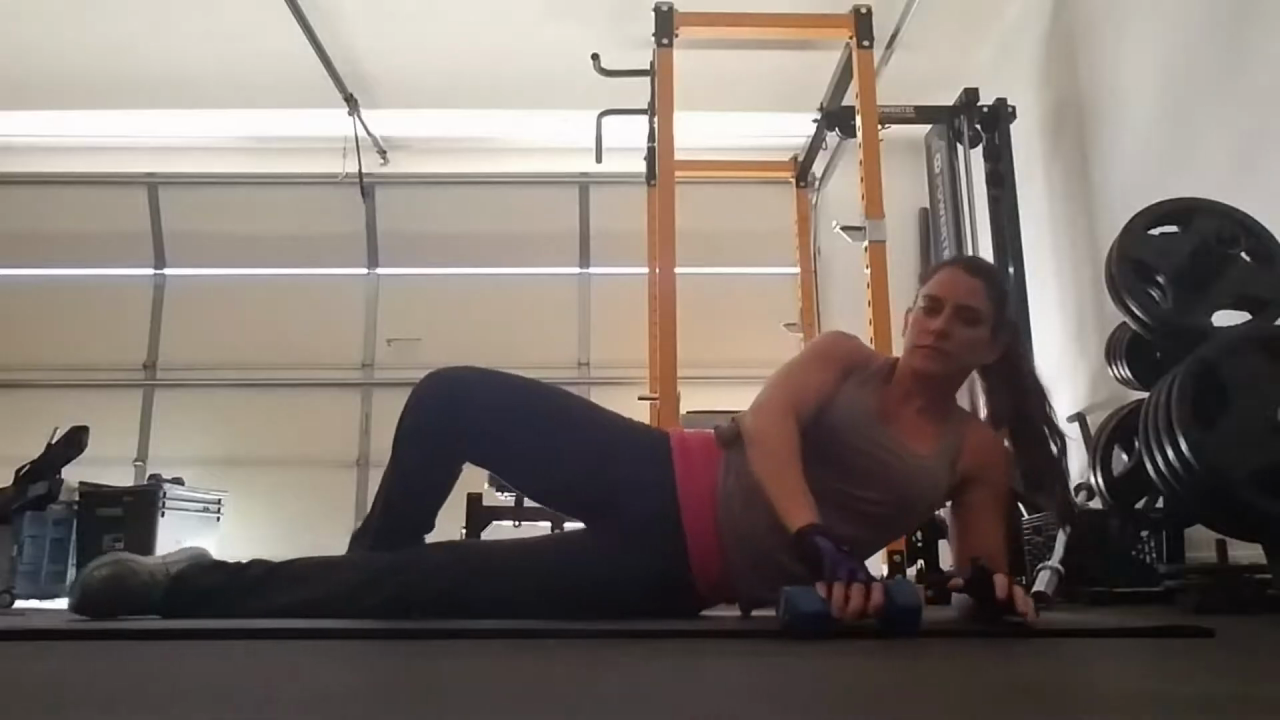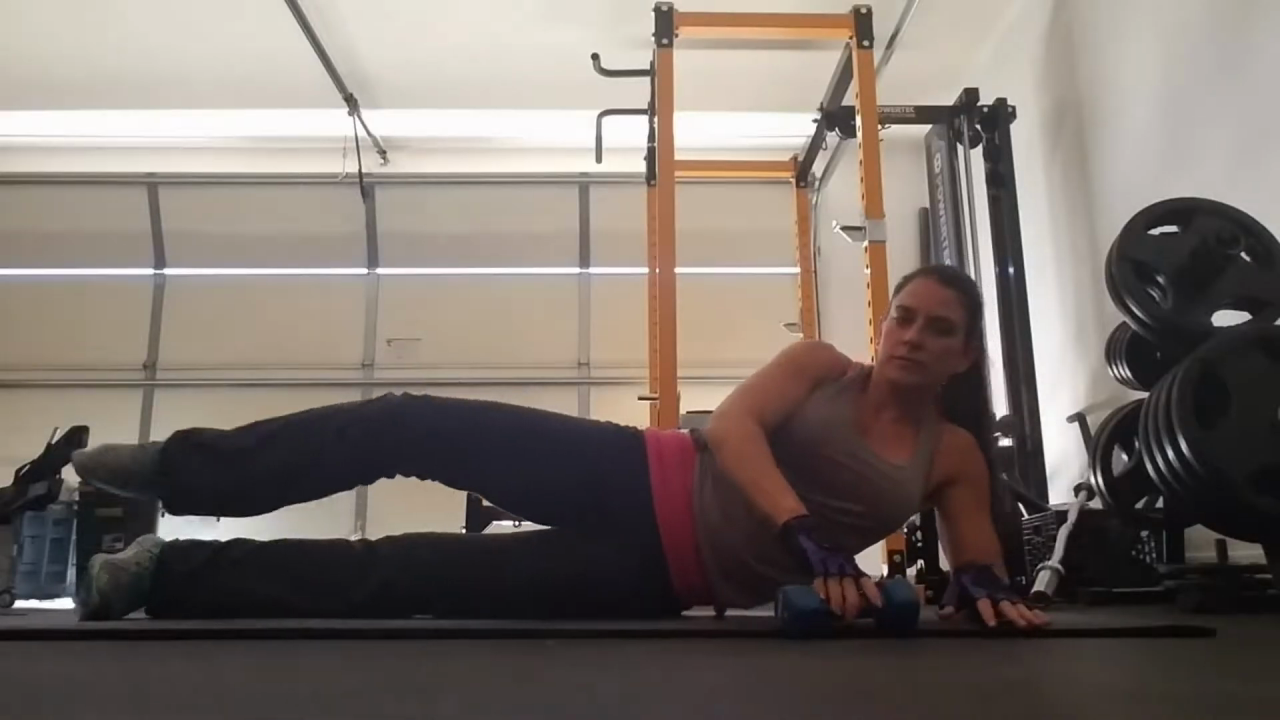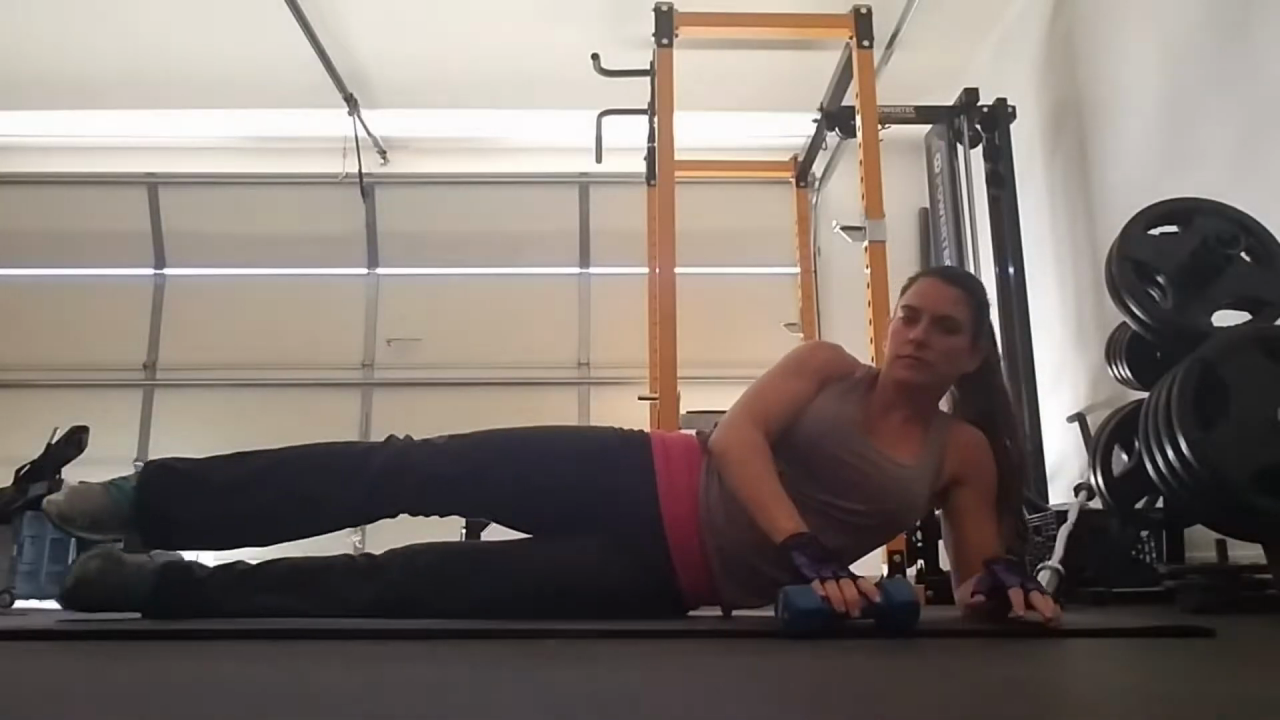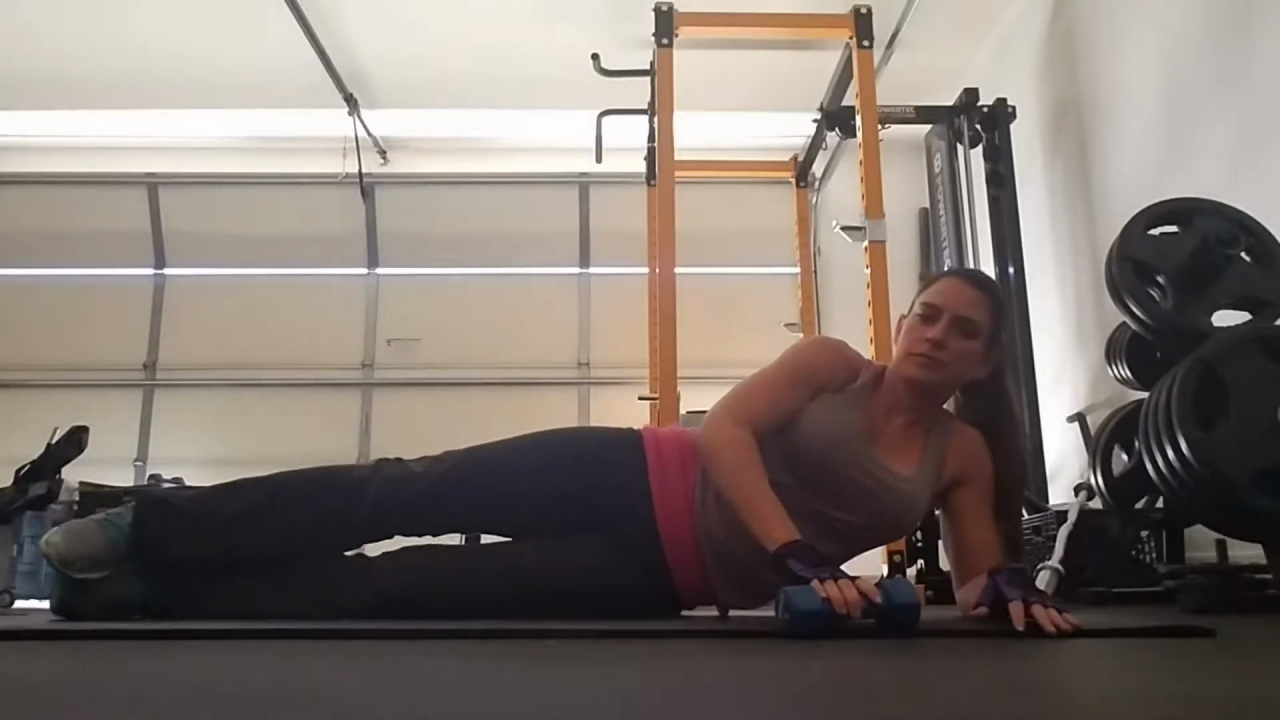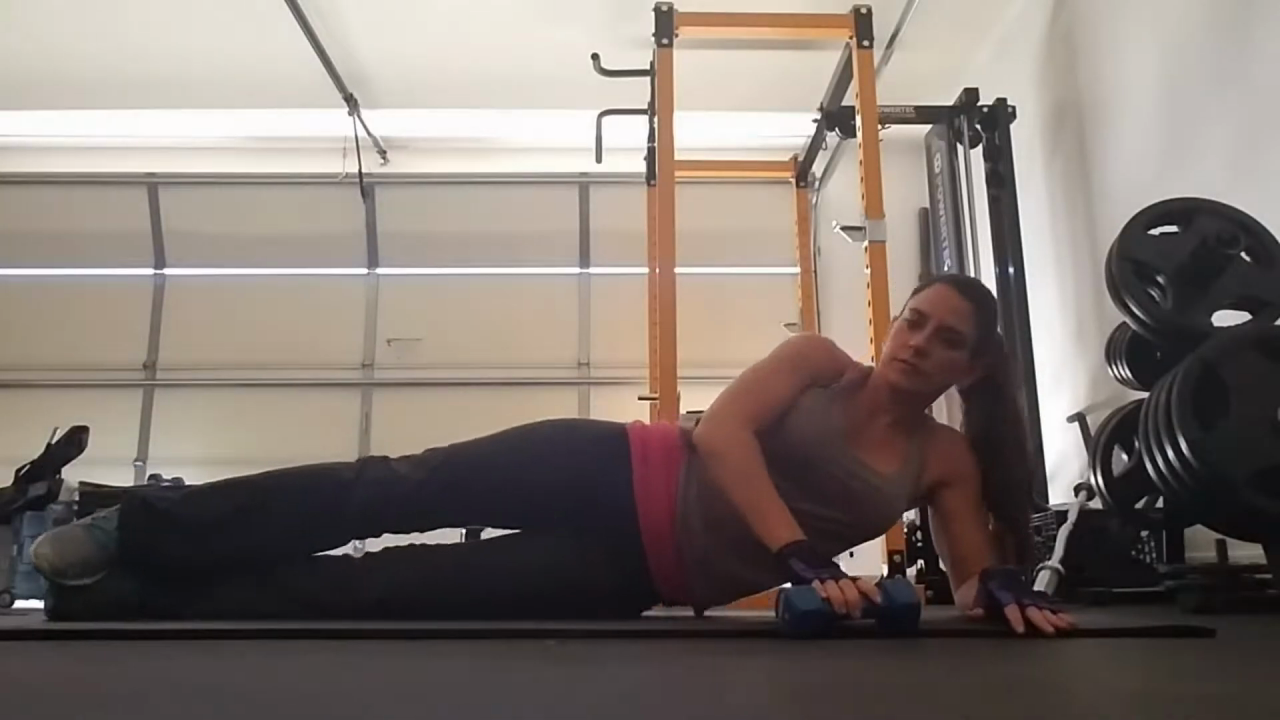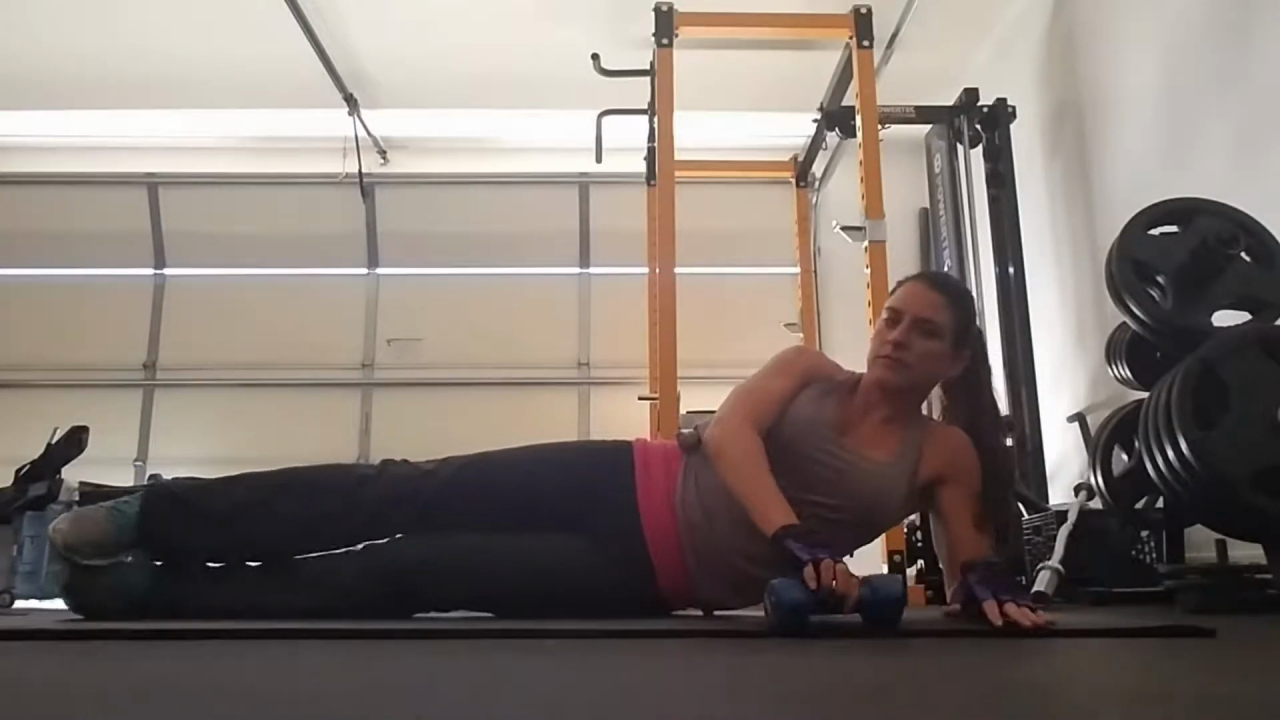
dt=0.4s
person 1, frame 1
left shoulder: (978, 453)
right shoulder: (843, 357)
left elbow: (983, 572)
right elbow: (767, 424)
left wrist: (994, 586)
right wrist: (816, 534)
left hip: (681, 575)
right hip: (663, 480)
left knee: (443, 583)
right knee: (456, 398)
left ankle: (194, 591)
right ankle: (372, 563)
person 1, frame 2
left shoulder: (953, 456)
right shoulder: (819, 366)
left elbow: (979, 568)
right elbow: (730, 427)
left wrist: (982, 585)
right wrist: (805, 535)
left hip: (657, 575)
right hip: (639, 478)
left knee: (412, 576)
right knee: (410, 426)
left ankle: (174, 574)
right ankle: (181, 469)
person 1, frame 3
left shoulder: (964, 455)
right shoulder: (827, 366)
left elbow: (980, 573)
right elbow: (737, 435)
left wrist: (1004, 580)
right wrist: (805, 548)
left hip: (664, 579)
right hip: (642, 482)
left knee: (418, 583)
right knee: (416, 472)
left ankle: (166, 588)
right ankle: (148, 498)
person 1, frame 4
left shoulder: (962, 455)
right shoulder: (831, 364)
left elbow: (979, 576)
right elbow: (722, 429)
left wrist: (1008, 586)
right wrist: (798, 555)
left hip: (660, 578)
right hip: (638, 482)
left knee: (410, 589)
right knee: (413, 494)
left ankle: (152, 591)
right ankle: (144, 530)
person 1, frame 5
left shoulder: (945, 460)
right shoulder: (818, 361)
left elbow: (973, 576)
right elbow: (721, 430)
left wrist: (1004, 589)
right wrist: (800, 557)
left hip: (642, 568)
right hip: (619, 473)
left knee: (404, 588)
right knee: (406, 490)
left ankle: (142, 597)
right ankle: (132, 534)
person 1, frame 6
left shoulder: (945, 454)
right shoulder: (808, 369)
left elbow: (967, 567)
right elbow: (727, 431)
left wrist: (987, 585)
right wrist: (797, 538)
left hip: (651, 581)
right hip: (628, 484)
left knee: (411, 572)
right knee: (412, 497)
left ankle: (157, 591)
right ankle: (152, 517)
